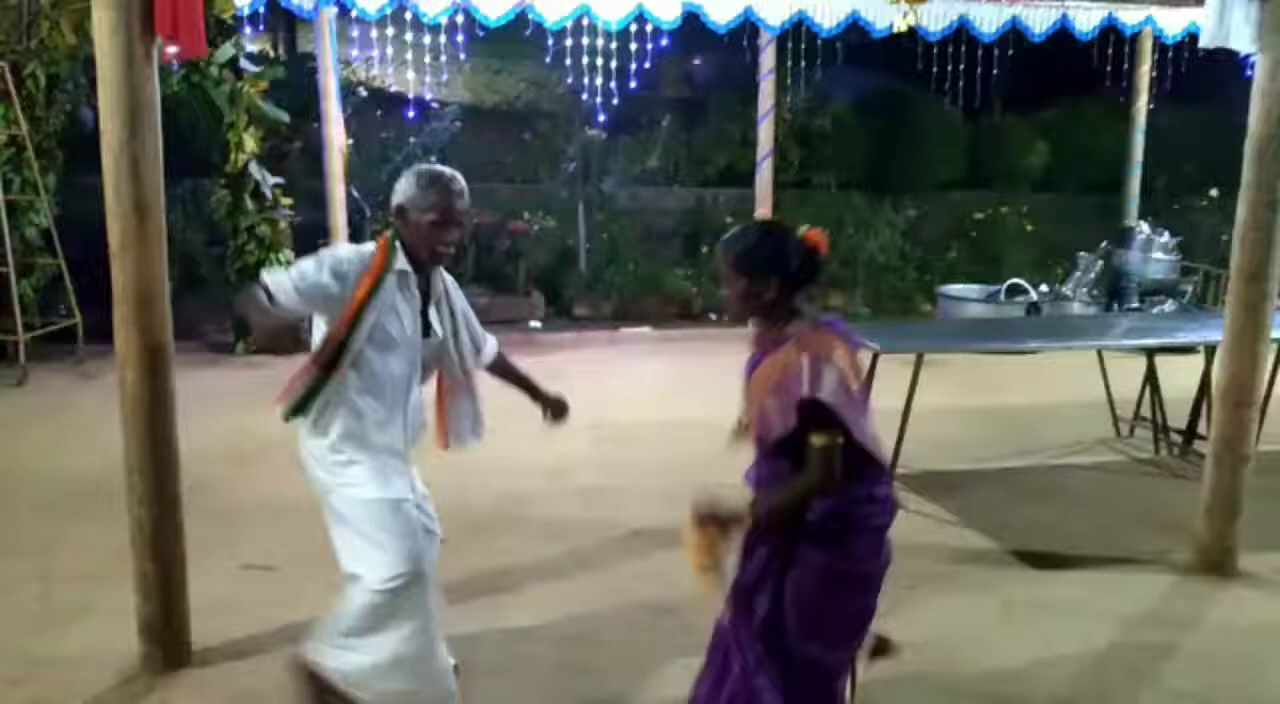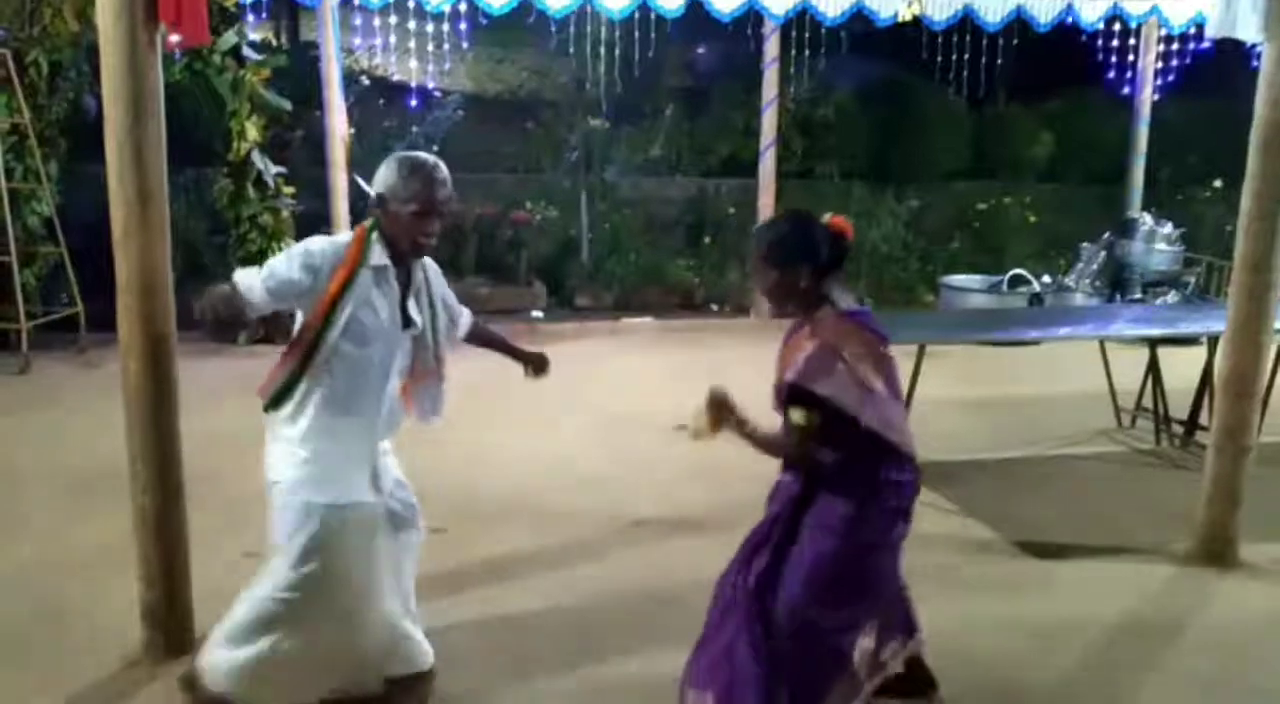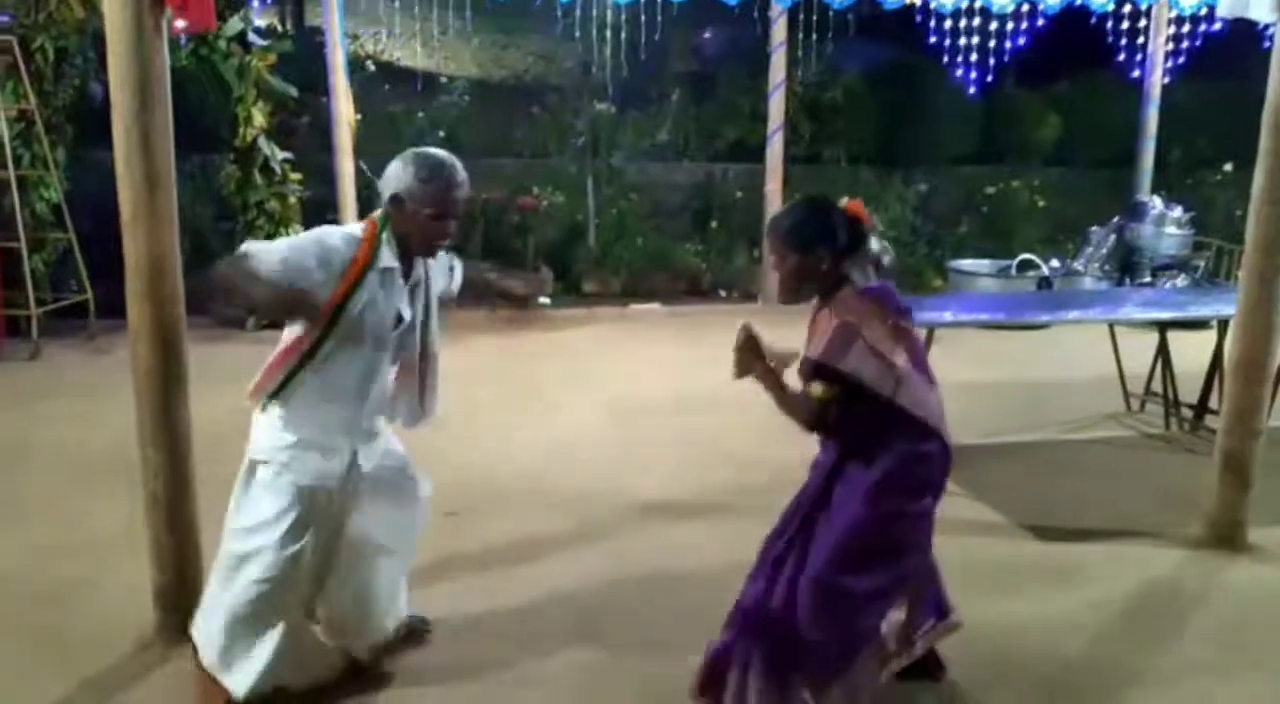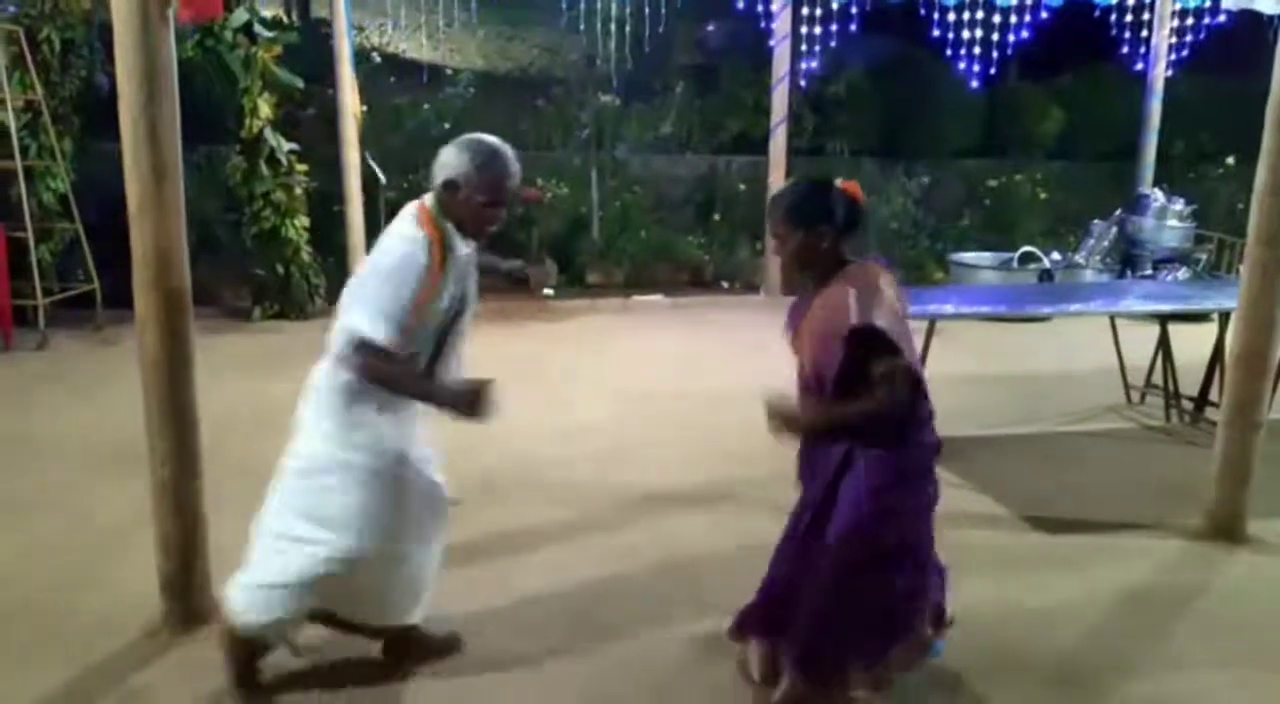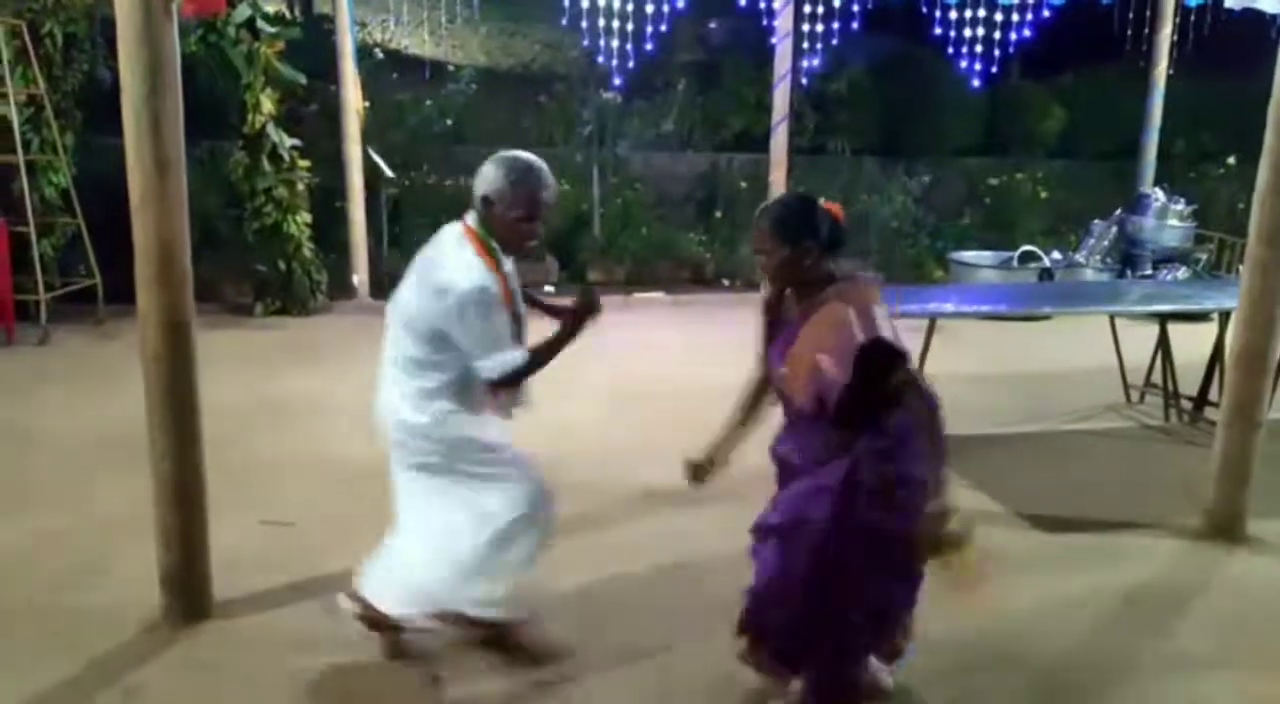
dt=0.2s
person 1, frame 1
left shoulder: (443, 288)
right shoulder: (353, 268)
left elbow: (482, 351)
right elbow: (265, 294)
left wrist: (537, 393)
right wrist: (269, 319)
left hip: (390, 446)
right hip: (345, 446)
left knee: (417, 543)
right knee: (398, 567)
person 1, frame 2
left shoulder: (425, 274)
right shoulder: (328, 259)
left elbow: (460, 324)
right elbow: (244, 291)
left wrist: (516, 352)
right wrist: (227, 303)
left hip: (367, 443)
right hip: (315, 443)
left knee: (394, 531)
right knee: (301, 573)
left ankle: (391, 656)
person 1, frame 3
left shoulder: (425, 261)
right shoulder: (338, 249)
left elbow: (450, 277)
right elbow: (232, 271)
right wrist: (279, 300)
left hip: (357, 427)
right hip: (299, 430)
left knee: (399, 498)
right knee: (276, 556)
left ankle: (370, 628)
person 1, frame 4
left shoulder: (447, 237)
right shoulder: (410, 253)
right elbow: (364, 356)
right wrist: (443, 394)
left hip: (387, 406)
right hip: (354, 412)
left knee: (422, 507)
right knee: (332, 533)
left ankle: (391, 624)
right ankle: (247, 627)
person 1, frame 5
left shoulder: (466, 242)
right shoulder: (470, 282)
right elbow: (507, 373)
left wrist: (547, 307)
right wrist: (572, 327)
left hip: (410, 409)
right hip: (429, 416)
left knee: (442, 520)
right knee: (521, 499)
left ankle: (392, 610)
right ankle: (466, 614)
person 2, frame 1
left shoulder: (813, 356)
right shoulder: (769, 335)
left elbow: (824, 474)
left wrist: (737, 516)
left hip: (833, 514)
right hip: (799, 502)
left knee: (802, 631)
right knee: (772, 616)
right ankle: (857, 646)
person 2, frame 2
left shoulder: (825, 339)
right shoulder: (828, 312)
left elbow: (794, 446)
left wrist: (734, 422)
left hip: (855, 487)
right hip: (844, 474)
left knee: (805, 602)
person 2, frame 3
left shoulder: (845, 317)
right shoulder: (859, 289)
left elbow: (812, 414)
left wrist: (759, 367)
left hip: (889, 458)
right hip: (880, 451)
left knee: (835, 567)
right knee: (887, 557)
right ankle: (912, 653)
person 2, frame 4
left shoulder: (863, 291)
right shoulder: (817, 282)
left elbow: (893, 393)
left wrist: (807, 419)
right wrist: (808, 415)
left hip: (881, 450)
right hip: (838, 446)
left knee: (843, 562)
right knee: (857, 558)
right ankle: (918, 632)
person 2, frame 5
left shoulder: (855, 309)
right shoulder: (783, 303)
left elbow: (921, 401)
right elbow: (771, 380)
left wrist: (932, 502)
right wrist: (724, 445)
left hip: (872, 469)
right hip: (811, 460)
left knee: (846, 582)
right knee: (789, 563)
